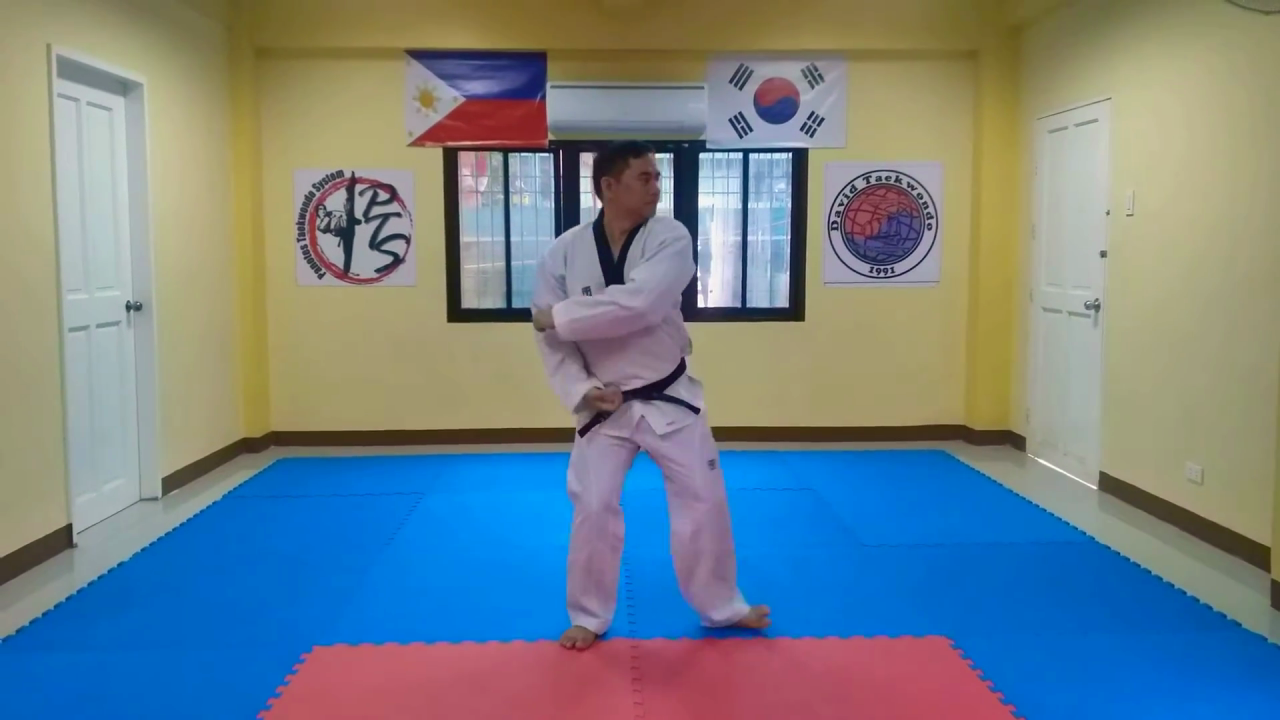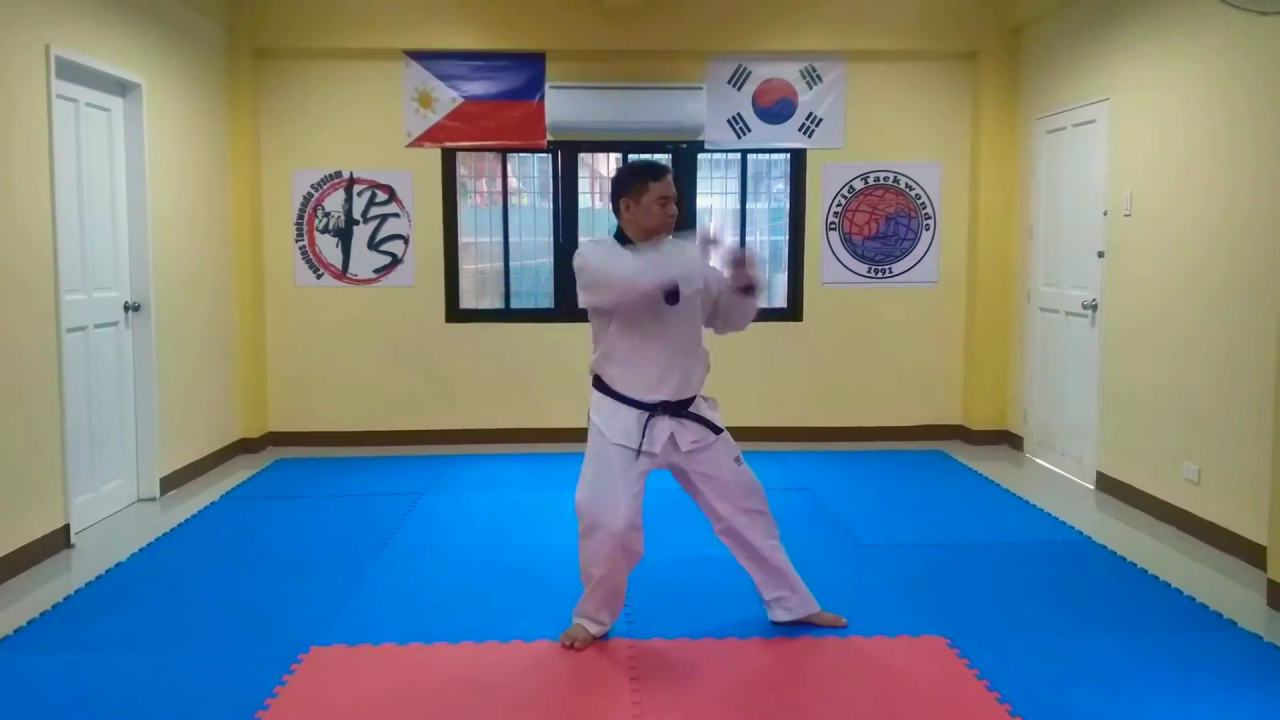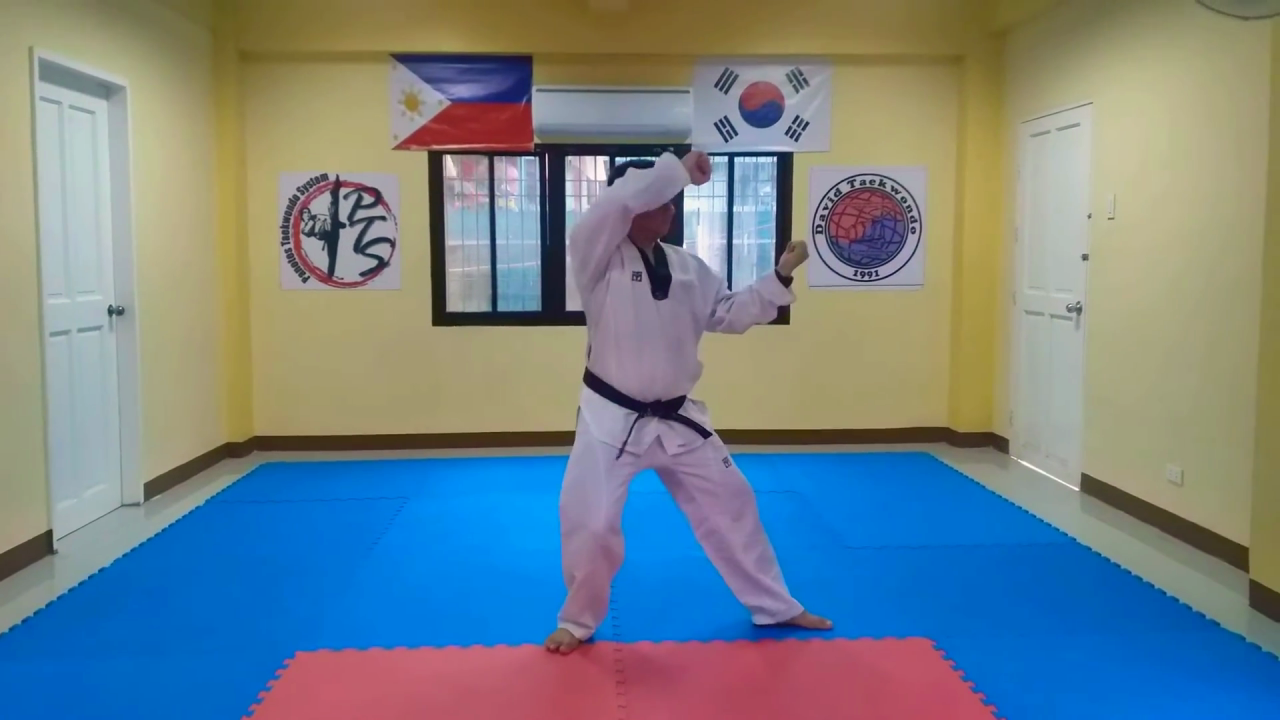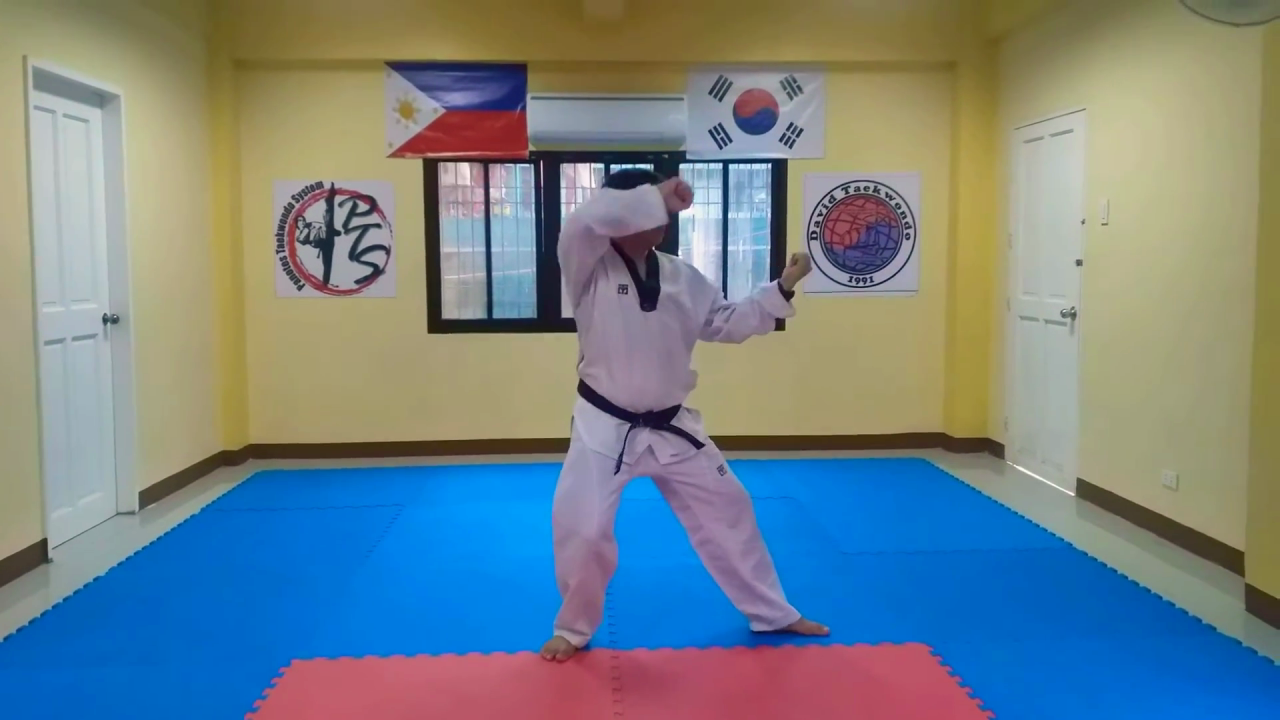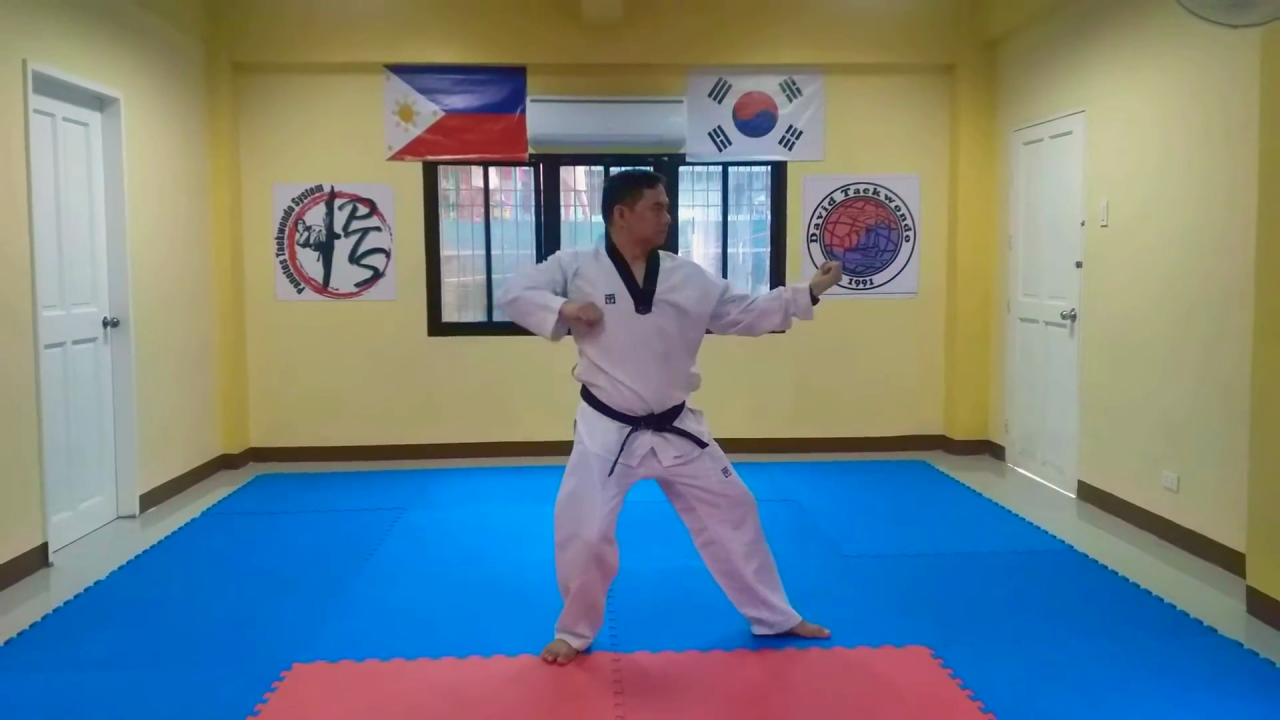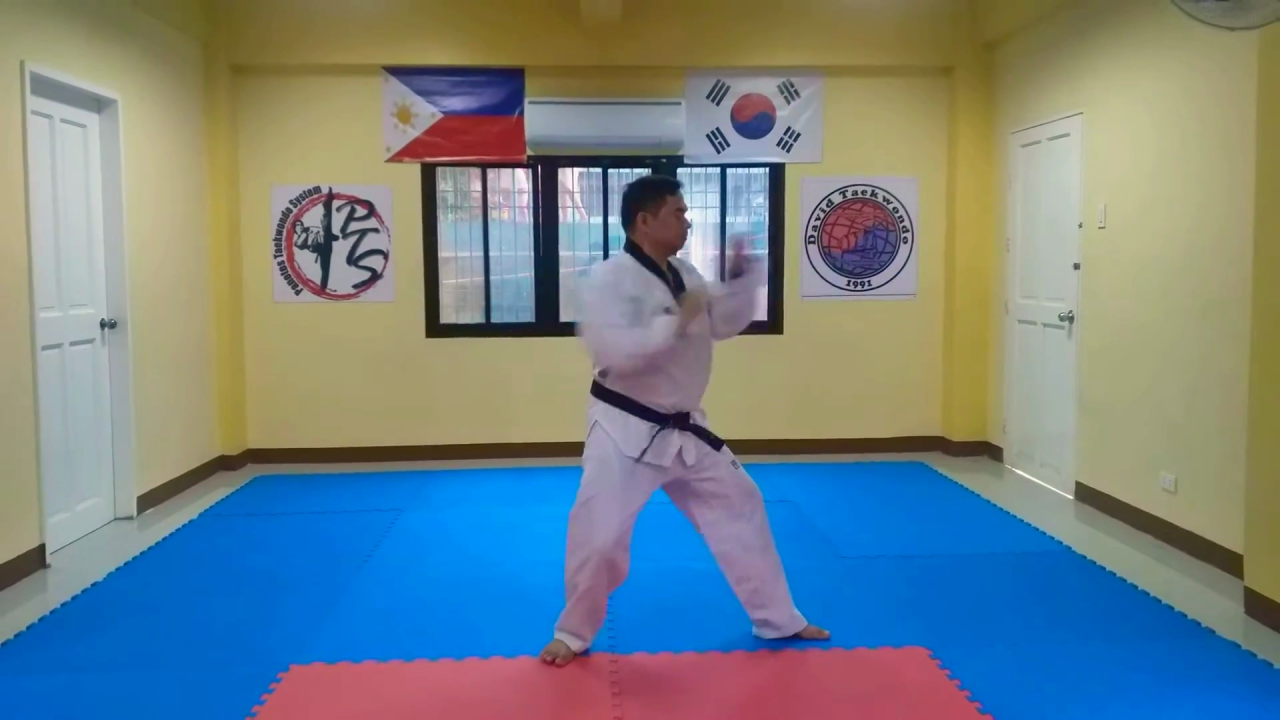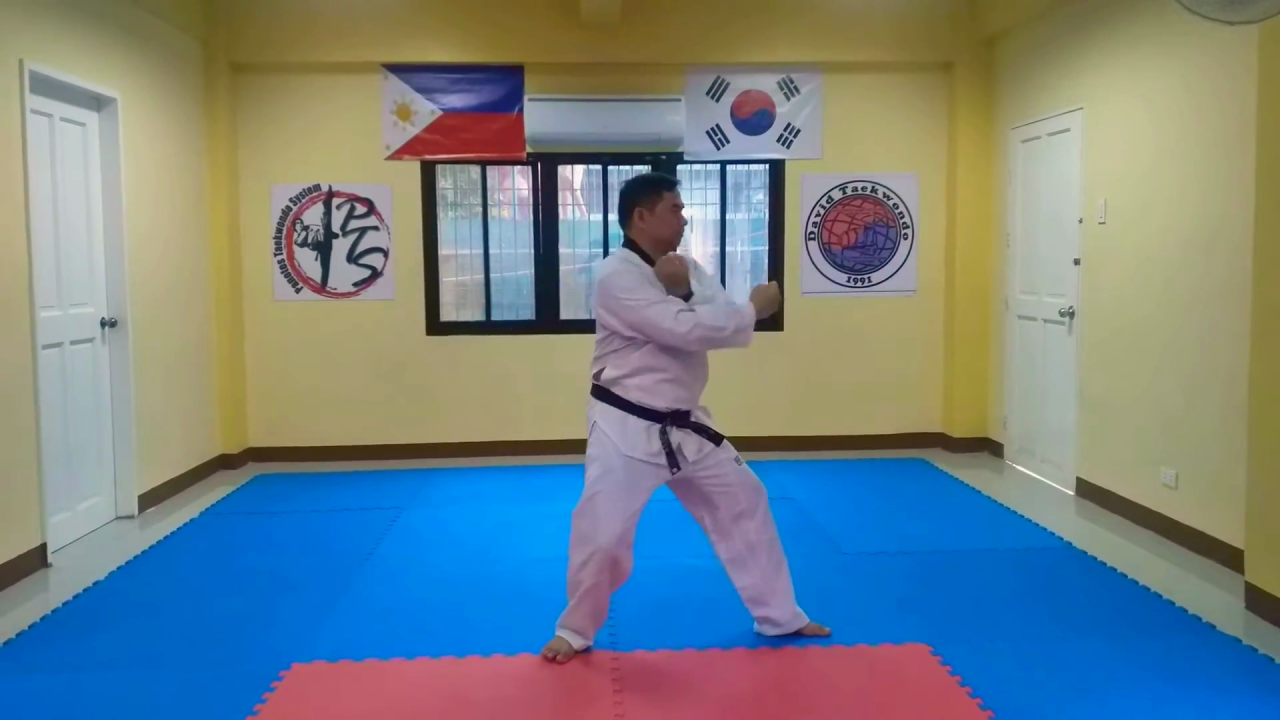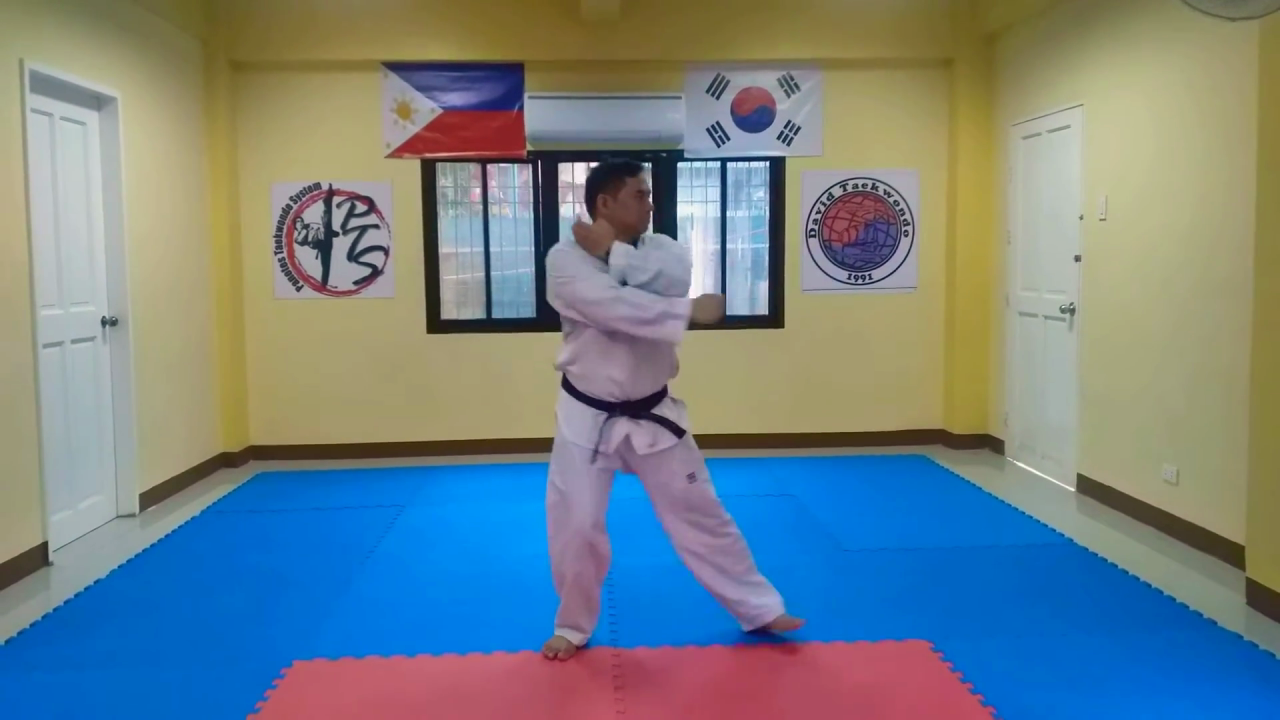
dt=0.3s
person 1, frame 1
left shoulder: (671, 238)
right shoulder: (563, 253)
left elbow: (639, 301)
right elbow: (549, 337)
left wrist: (558, 316)
right wrist: (580, 389)
left hip: (668, 397)
right hip: (598, 401)
left knee: (703, 499)
right knee: (594, 509)
left ankle: (723, 606)
right ankle: (588, 616)
person 1, frame 2
left shoulder: (690, 260)
right shoulder: (595, 260)
left elbow: (727, 319)
right elbow: (624, 276)
left wrist: (742, 284)
right wrist: (698, 252)
left hip: (688, 415)
right hip: (620, 417)
left knee: (745, 504)
right knee: (611, 523)
left ankle: (794, 603)
right ankle: (592, 617)
person 1, frame 3
left shoulder: (687, 266)
right shoulder: (597, 253)
left elbow: (730, 314)
right elbow: (620, 199)
left wrist: (780, 276)
right wrist: (680, 170)
left hip: (678, 418)
right hip: (612, 417)
left knee: (731, 506)
right knee: (592, 523)
left ankle: (776, 606)
right ankle: (577, 620)
person 1, frame 4
left shoulder: (681, 276)
right shoulder: (588, 266)
left elbow: (727, 323)
right elbow: (586, 218)
left wrist: (782, 288)
right wrist: (658, 197)
left hip: (671, 426)
right hip: (605, 427)
left knee: (727, 511)
right knee: (584, 530)
left ankle: (773, 613)
right ankle: (573, 628)
person 1, frame 5
left shoulder: (688, 277)
right shoulder: (577, 268)
left elbow: (745, 314)
right elbow: (511, 294)
left wrist: (808, 292)
right wrist: (561, 310)
left hip: (676, 429)
right hip: (606, 430)
left knee: (732, 514)
right knee: (584, 534)
left ankle: (776, 618)
right ankle: (574, 631)
person 1, frame 6
left shoulder: (682, 273)
right shoulder: (611, 279)
left elbow: (730, 322)
right elbow: (615, 350)
left wrist: (740, 273)
right wrist: (678, 322)
left hip: (684, 429)
right hip: (623, 429)
left knee: (741, 510)
right knee: (600, 537)
left ankle: (780, 620)
right ankle: (573, 632)
person 1, frame 7
left shoulder: (681, 266)
right shoulder: (616, 276)
left elbow: (726, 316)
right elbow: (683, 329)
left wrist: (692, 287)
right wrist: (752, 309)
left hip: (683, 424)
right hip: (626, 427)
left knee: (744, 505)
right knee: (603, 534)
left ankle: (781, 616)
right ankle: (575, 629)
person 1, frame 8
left shoulder: (660, 247)
right shoulder: (566, 258)
left elbow: (674, 281)
right elbow: (618, 309)
left wrist: (613, 251)
right wrist: (689, 312)
left hip: (653, 415)
right hip: (588, 418)
left knee: (698, 512)
right knee: (576, 526)
left ankle: (761, 608)
right ankle: (572, 626)
